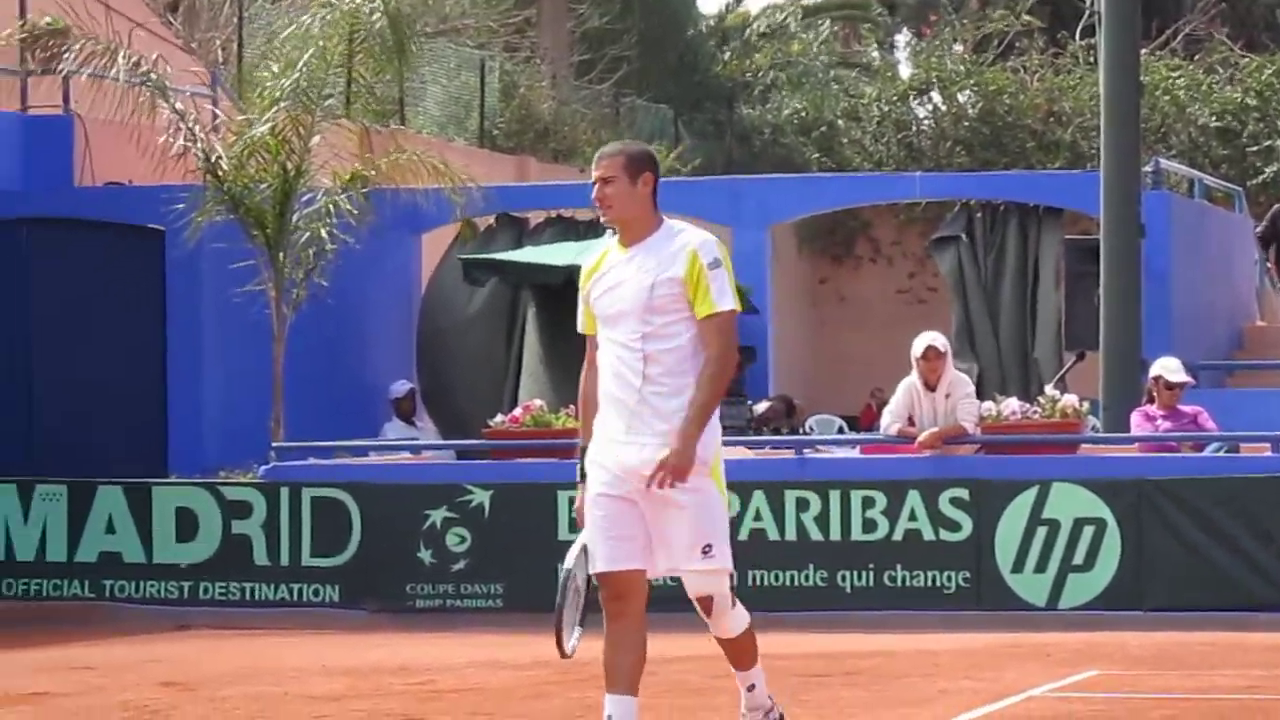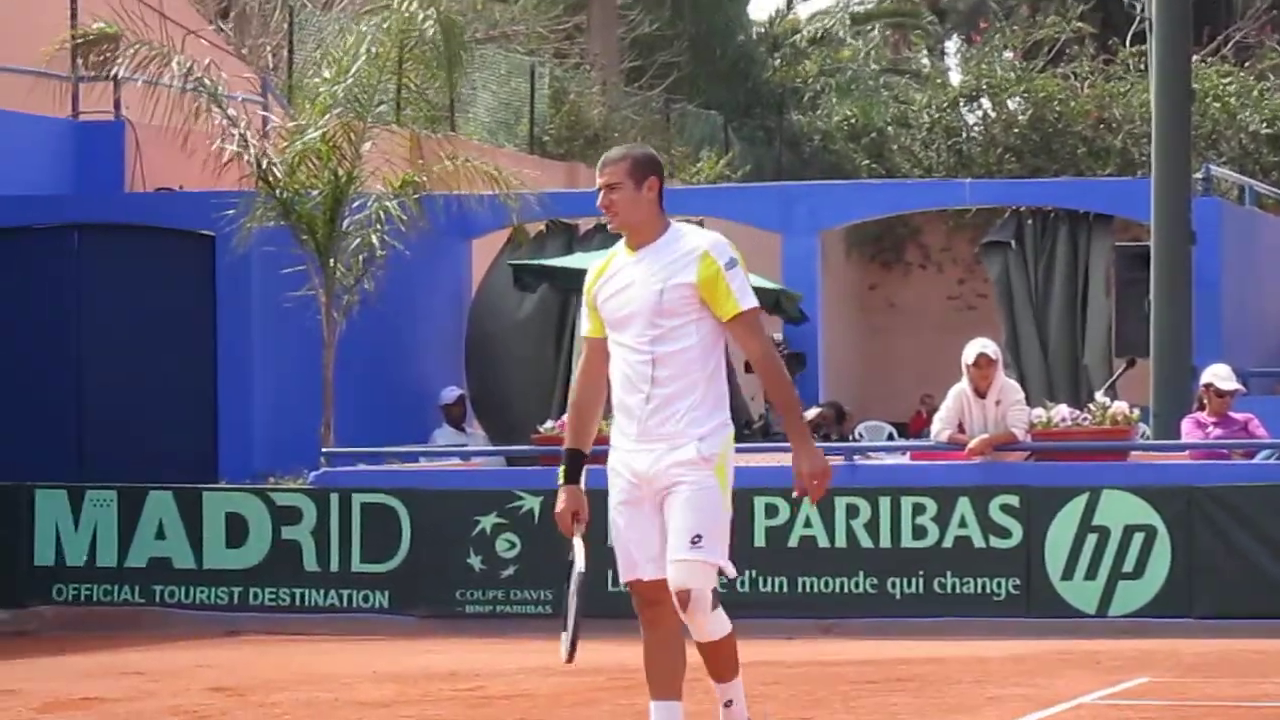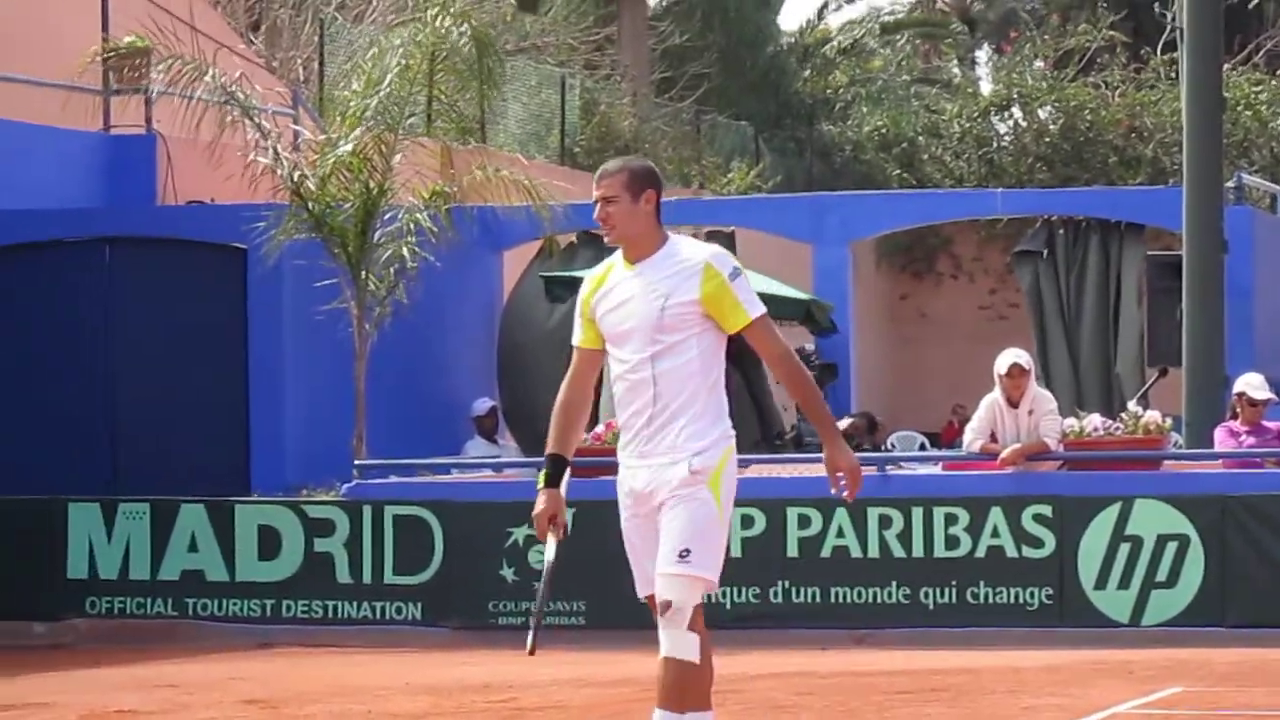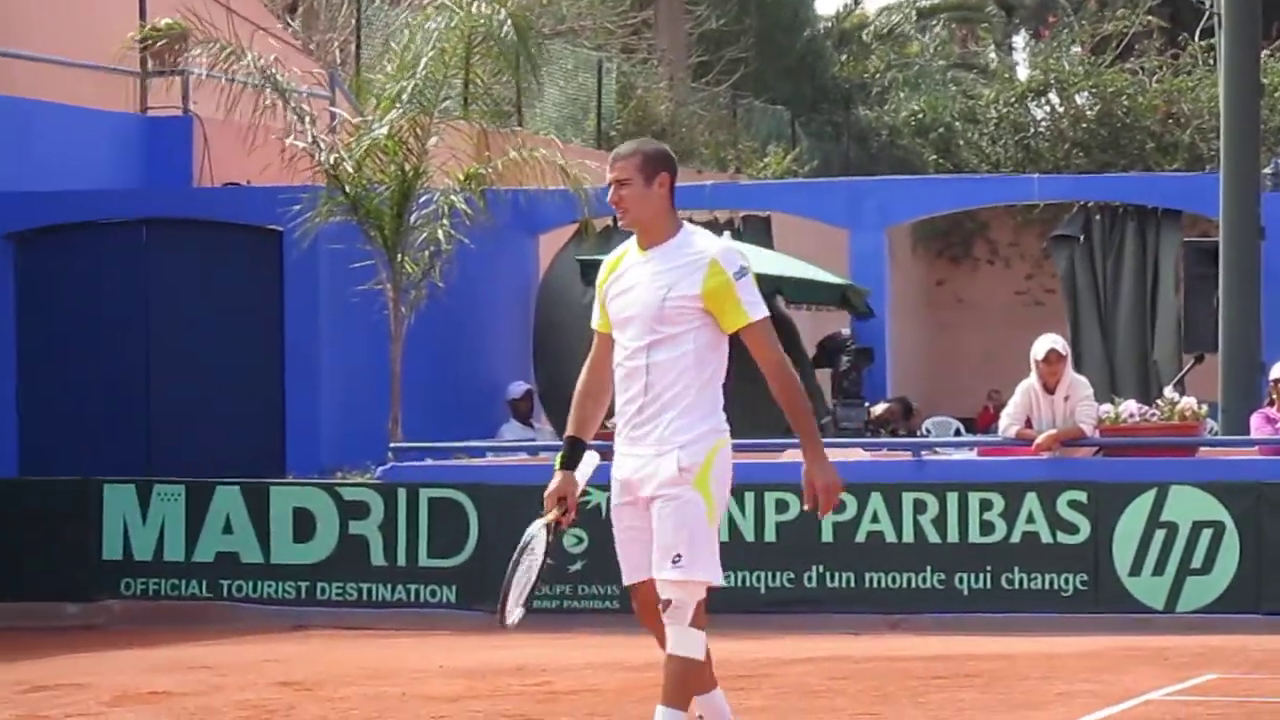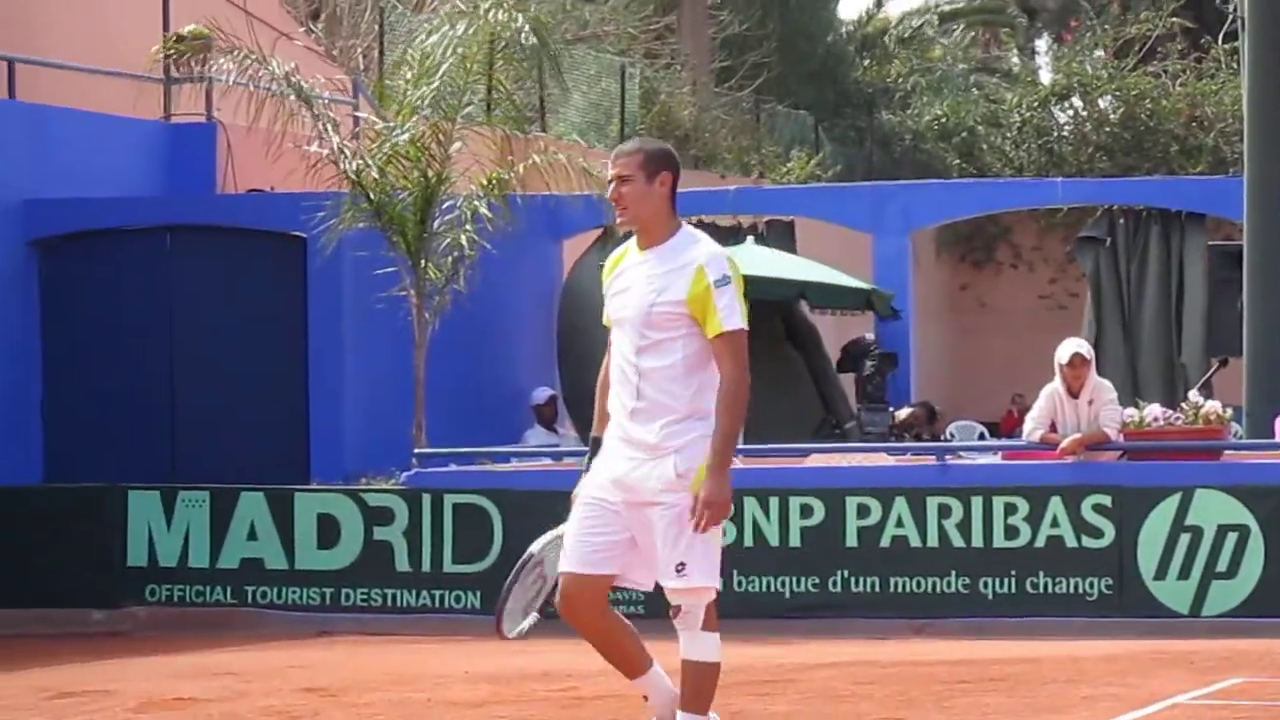
dt=0.2s
person 1, frame 1
left shoulder: (696, 252)
right shoulder: (596, 268)
left elbow: (721, 354)
left wrist: (684, 440)
right wrist: (585, 472)
left hip: (686, 457)
right hip: (614, 459)
left knee: (710, 594)
right knee: (618, 595)
person 1, frame 2
left shoulder: (705, 253)
right shoulder: (601, 274)
left elbow: (759, 350)
right elbow: (590, 380)
left wrist: (802, 441)
right wrist: (570, 477)
left hip: (694, 453)
right hip: (629, 461)
left knee: (692, 598)
right knee: (652, 604)
person 1, frame 3
left shoulder: (707, 266)
right shoulder: (598, 286)
left elbow: (778, 356)
right elbow: (578, 385)
left wrist: (832, 438)
right wrist: (551, 481)
left hip: (697, 466)
right hip: (637, 474)
left knee: (676, 610)
right knee: (677, 616)
person 1, frame 4
left shoulder: (715, 259)
right shoulder: (614, 266)
left elbow: (772, 360)
right elbow: (598, 369)
left wrist: (813, 453)
right wrist: (568, 463)
left hip: (688, 459)
right hip: (627, 461)
left knee: (683, 606)
right knee: (655, 612)
person 1, frame 5
left shoulder: (707, 264)
right shoulder: (617, 263)
left elbow: (735, 374)
left wrist: (715, 469)
right wrist: (596, 452)
left hip: (681, 465)
right hip: (615, 462)
left knee: (693, 608)
right knee: (577, 596)
